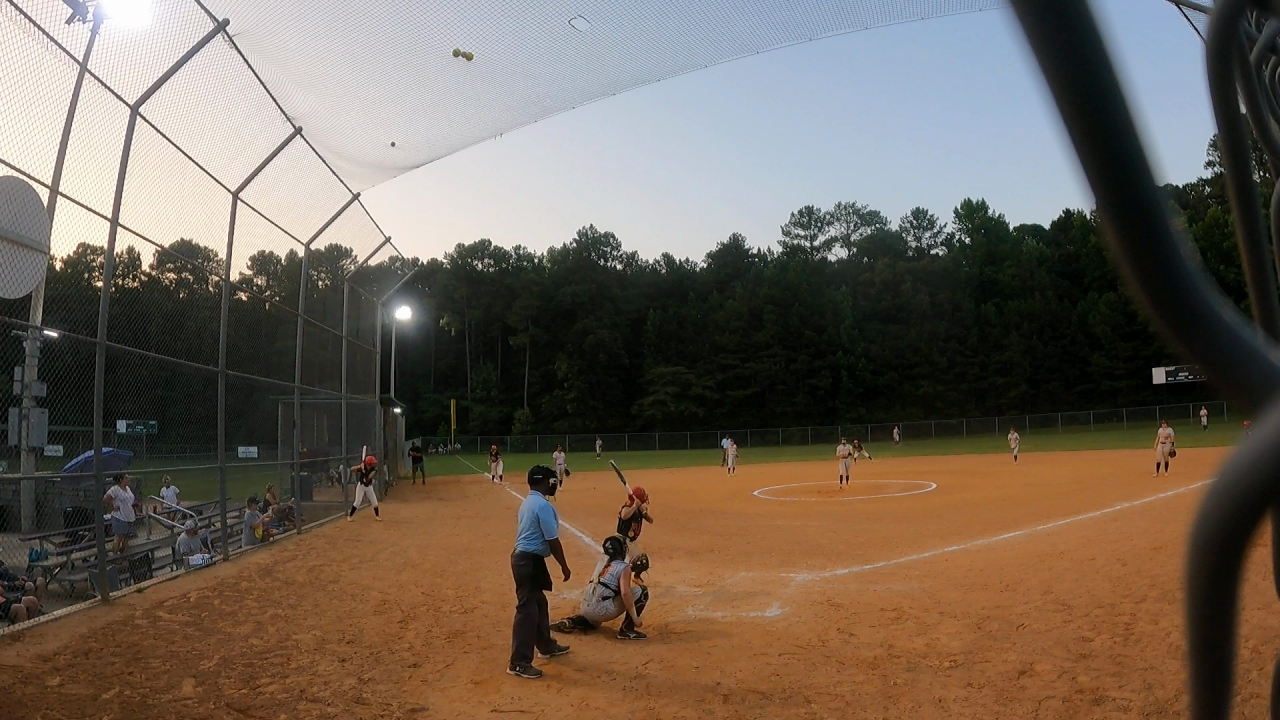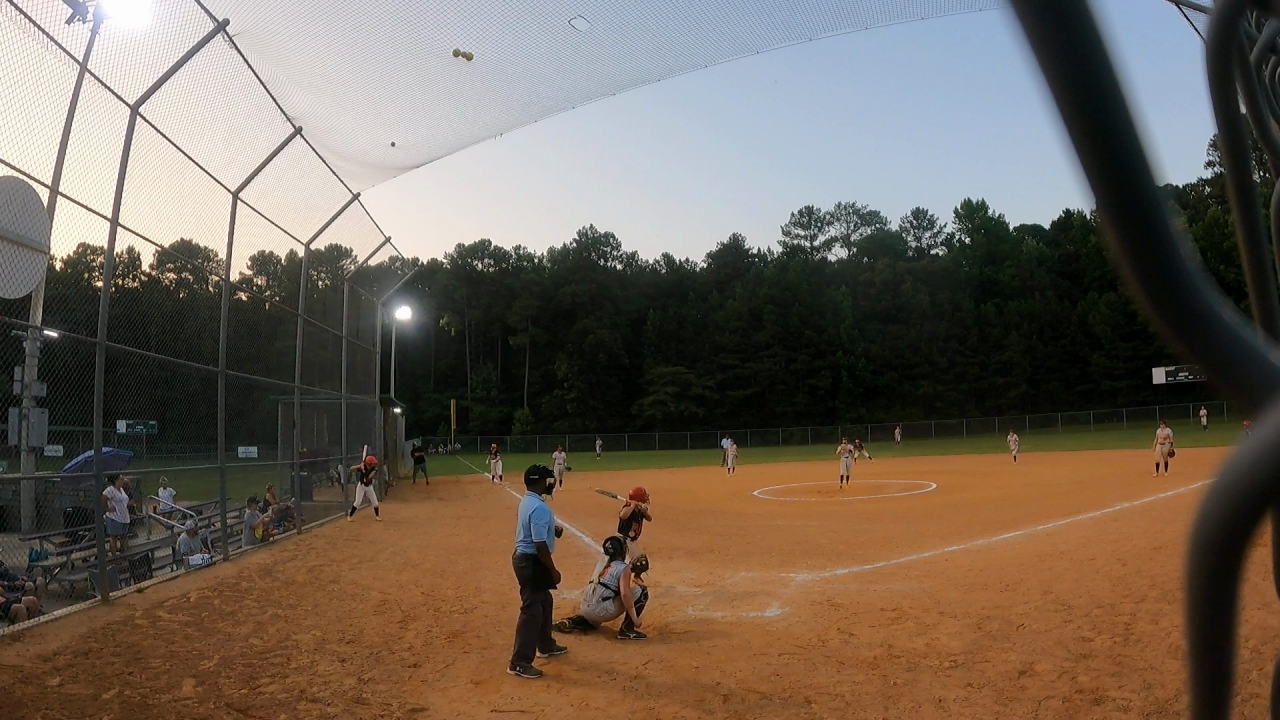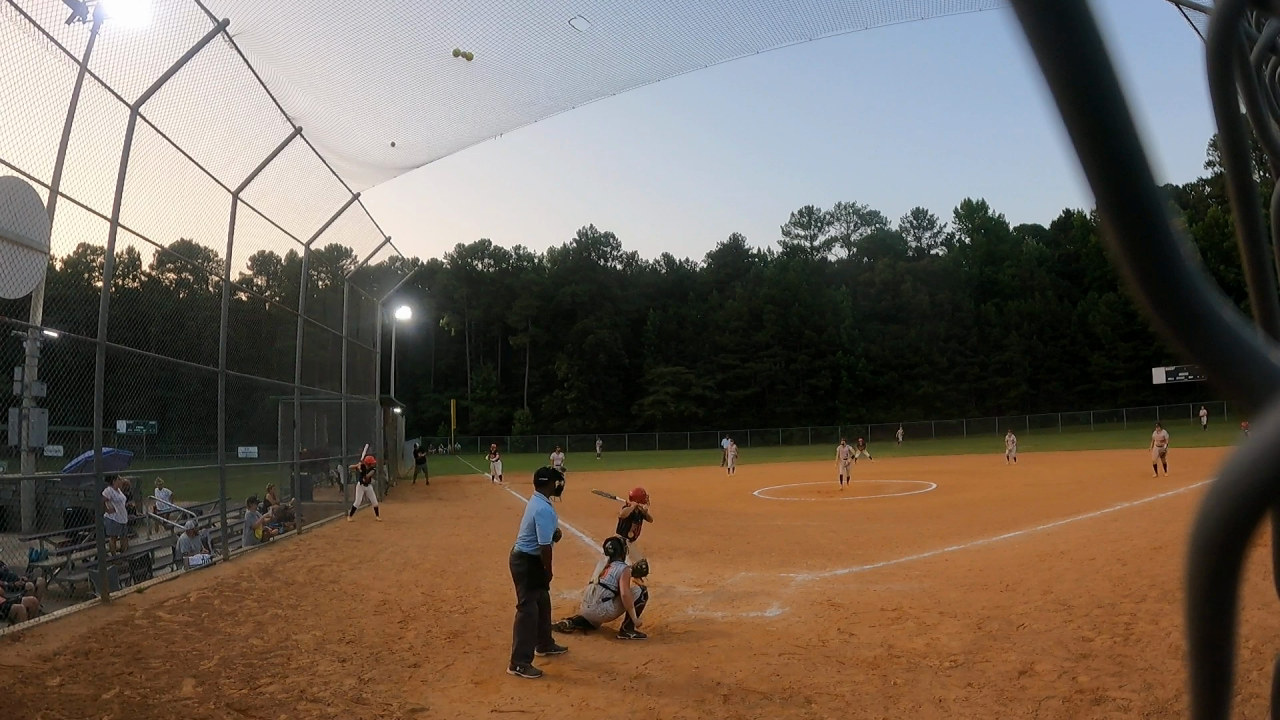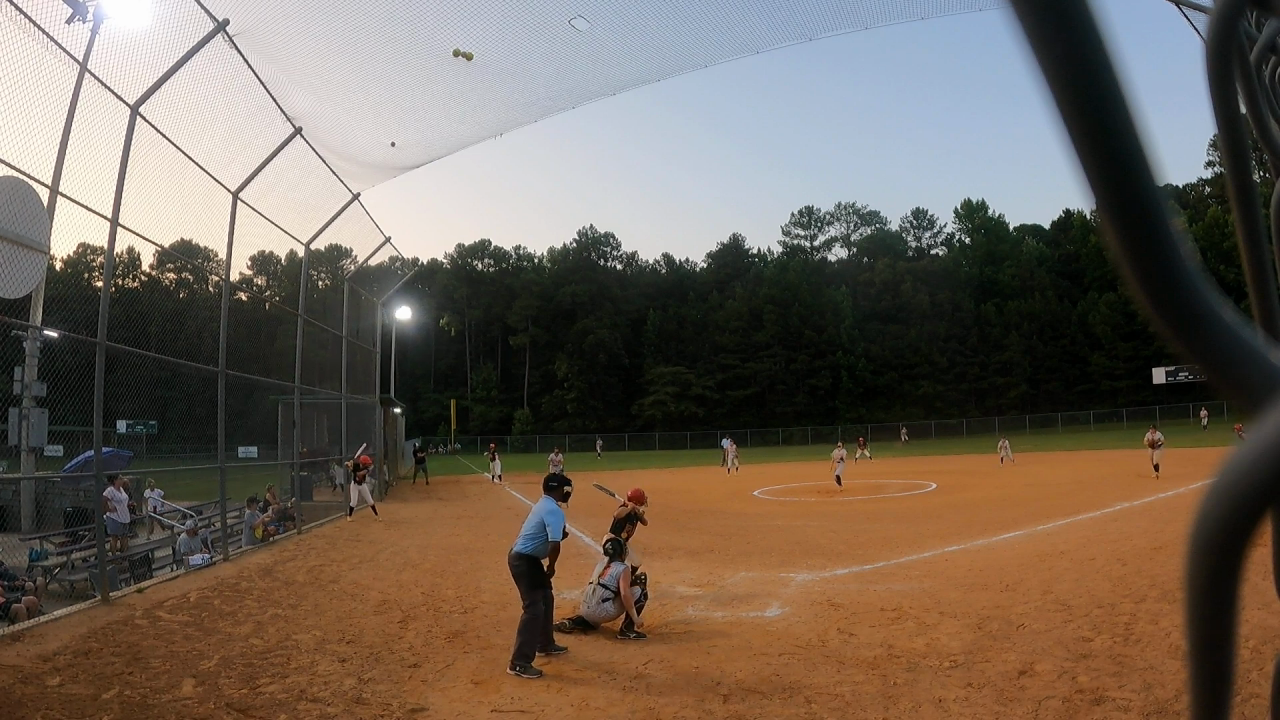
dt=0.4s
person 1, frame 1
left shoulder: (528, 502)
right shoulder: (543, 506)
right elbow: (552, 541)
right wrist: (564, 566)
left hip: (523, 557)
right hip: (530, 561)
left knee: (539, 604)
right knee: (527, 609)
left ankle: (546, 646)
right ankle: (518, 663)
person 1, frame 2
left shoulder: (528, 501)
right shoulder: (539, 507)
right elbow: (540, 544)
left wrist: (552, 530)
right wrist: (553, 570)
left hip: (526, 558)
right hip: (531, 562)
left knee: (544, 601)
right knee: (532, 609)
left ankle: (545, 645)
right ankle: (519, 662)
person 1, frame 3
left shoulder: (536, 501)
right shoulder: (545, 509)
right elbow: (545, 547)
left wrist: (554, 532)
right wrist: (549, 570)
left hip: (526, 558)
right hip: (526, 561)
left knee: (542, 601)
right knee: (528, 609)
left ankle: (544, 645)
right ankle: (519, 662)
person 1, frame 4
left shoulder: (542, 505)
right shoulder: (554, 510)
right elbow: (555, 545)
left wrist: (560, 535)
right wrist: (551, 567)
left hip: (522, 558)
right hip: (525, 561)
left knee: (546, 599)
right knee: (534, 609)
left ankle: (545, 644)
right ankle: (519, 663)
